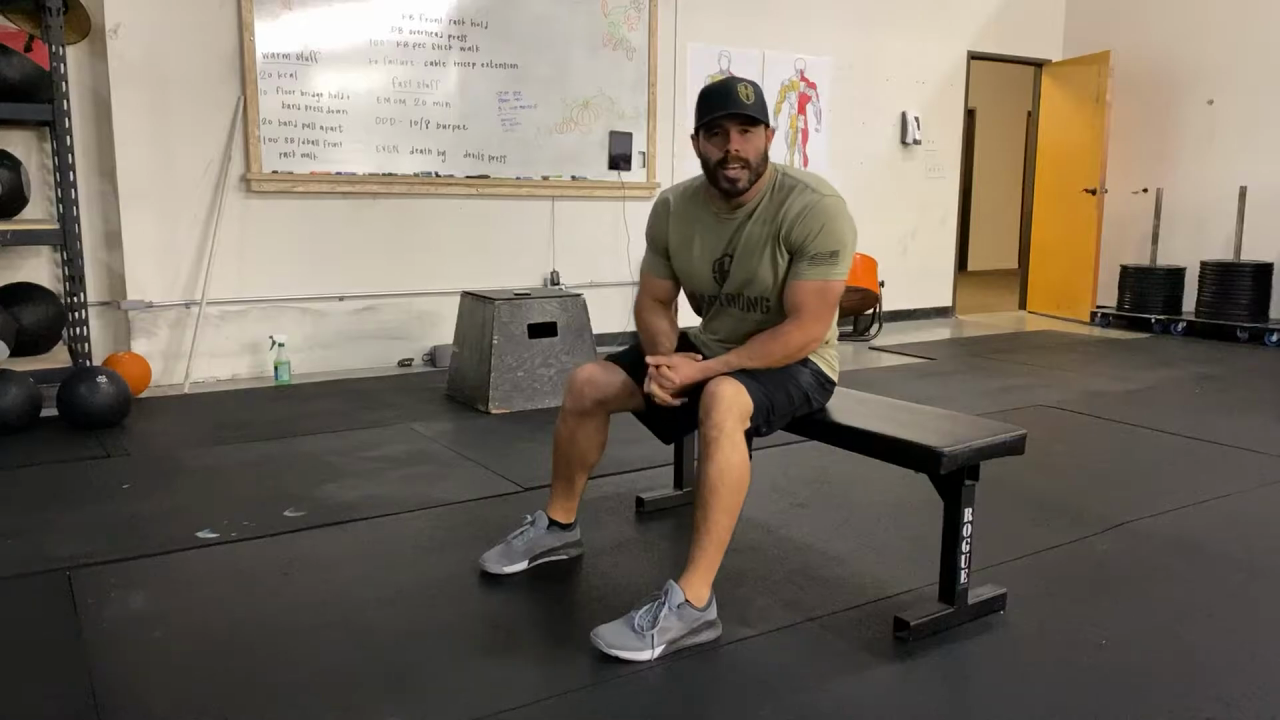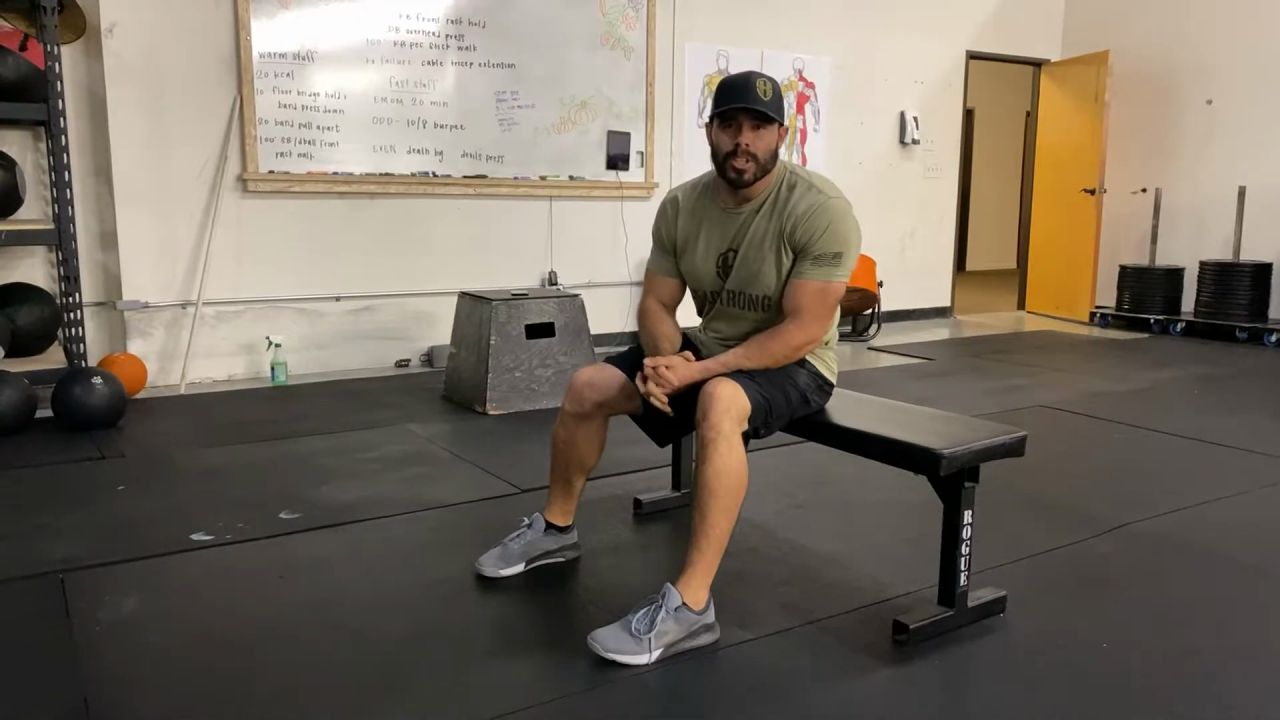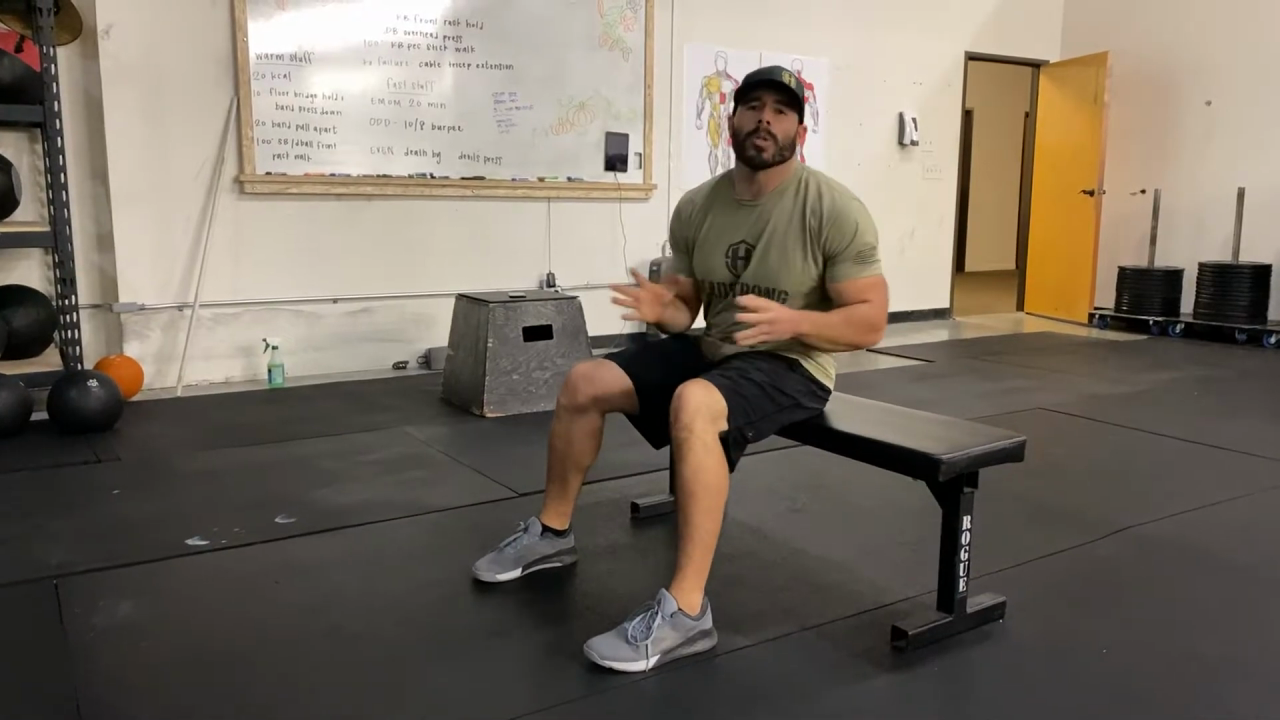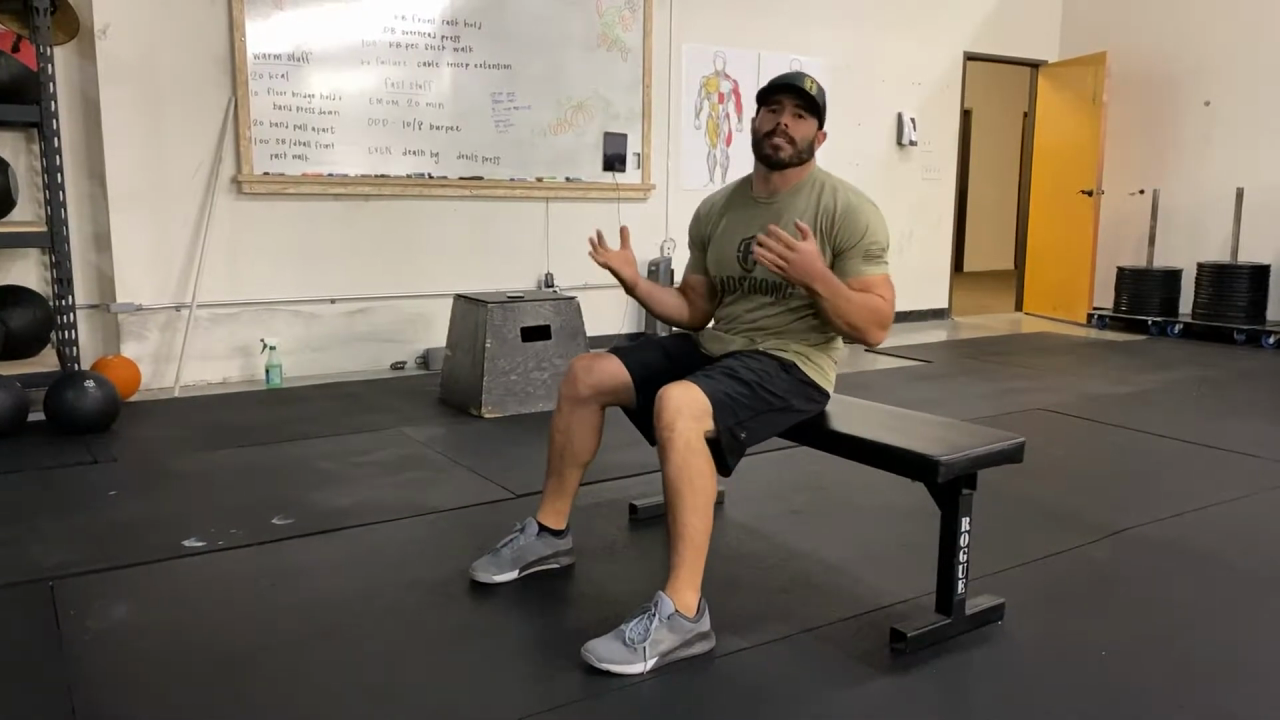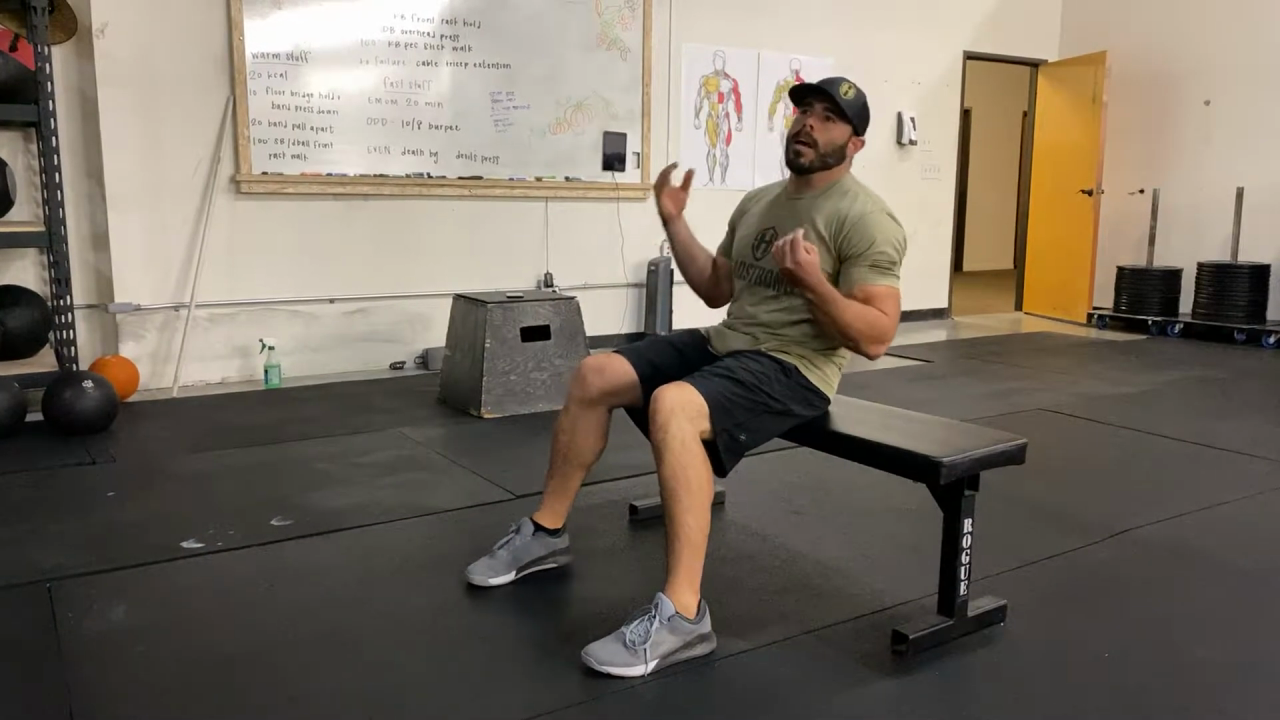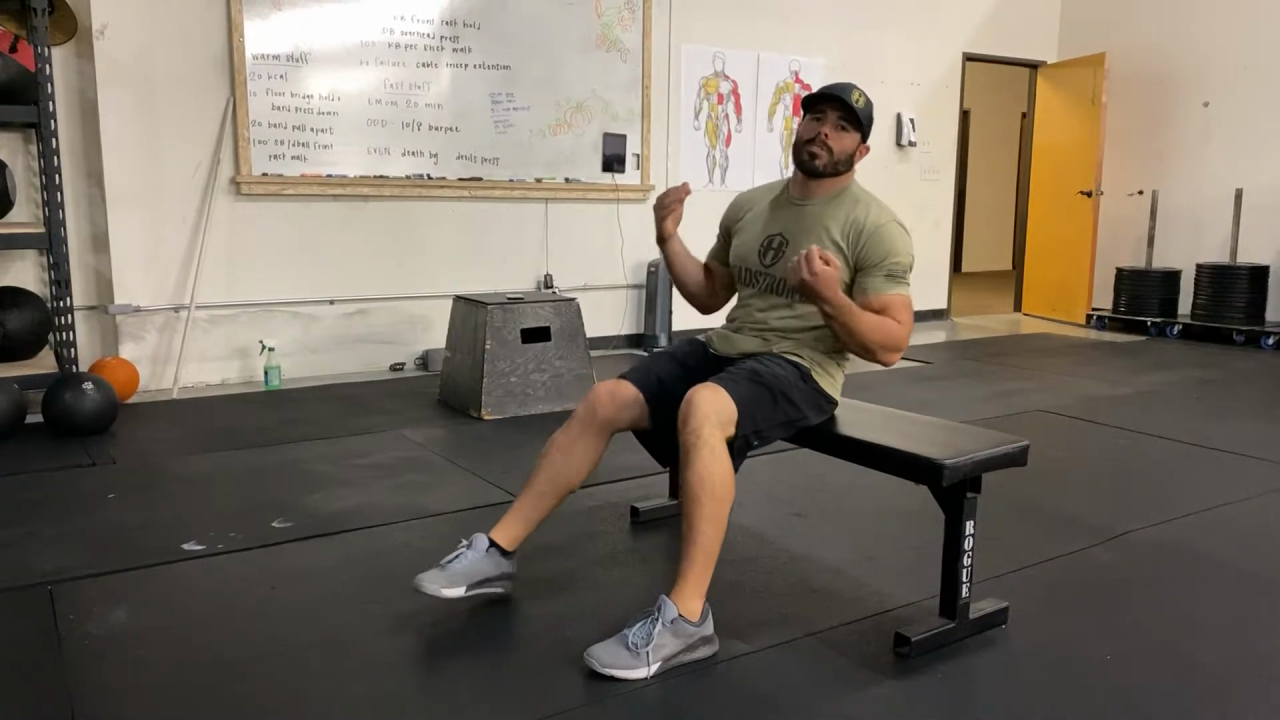
dt=0.5s
person 1, frame 1
left shoulder: (815, 209)
right shoulder: (673, 207)
left elbow: (805, 331)
right elbow: (653, 300)
left wrist: (701, 370)
right wrist: (667, 356)
left hip: (793, 361)
right hip: (711, 348)
left knee: (721, 401)
right knee: (587, 384)
left ankle: (691, 602)
right ankle: (558, 525)
person 1, frame 2
left shoulder: (820, 209)
right shoulder: (681, 205)
left elbow: (803, 333)
right elbow: (656, 303)
left wrist: (696, 371)
right wrist: (667, 358)
left hip: (793, 364)
right hip: (710, 349)
left knee: (718, 402)
right knee: (587, 388)
left ankle: (689, 606)
right ankle: (555, 529)
person 1, frame 3
left shoulder: (835, 210)
right shoulder: (697, 206)
left elbow: (868, 323)
right elbow: (685, 309)
left wrist: (792, 321)
right wrist: (661, 309)
left hip: (791, 365)
right hip: (711, 348)
left knee: (693, 405)
right knee: (584, 382)
left ankle: (685, 610)
right ankle: (552, 532)
person 1, frame 4
left shoulder: (847, 210)
right shoulder: (717, 208)
left elbow: (873, 328)
right elbow: (694, 311)
left wrist: (813, 276)
right wrist: (633, 281)
left hip: (790, 365)
right hip: (717, 347)
left knee: (676, 407)
right knee: (585, 376)
left ankle: (682, 612)
right ankle: (549, 533)
person 1, frame 5
left shoulder: (865, 218)
right shoulder: (758, 201)
left elbow: (875, 338)
right elbow: (717, 289)
left wrist: (813, 282)
right wrist: (675, 224)
left hip: (793, 368)
right hip: (727, 343)
left knee: (671, 407)
right knee: (594, 375)
left ankle: (682, 613)
right ankle: (545, 533)
person 1, frame 6
left shoulder: (874, 228)
right shoulder: (752, 204)
left elbow: (889, 345)
right elbow: (707, 297)
left wrist: (832, 299)
right wrist: (668, 241)
left hip: (800, 369)
right hip: (727, 349)
left knee: (702, 408)
right knee: (604, 404)
left ankle: (685, 617)
right ankle: (495, 551)
